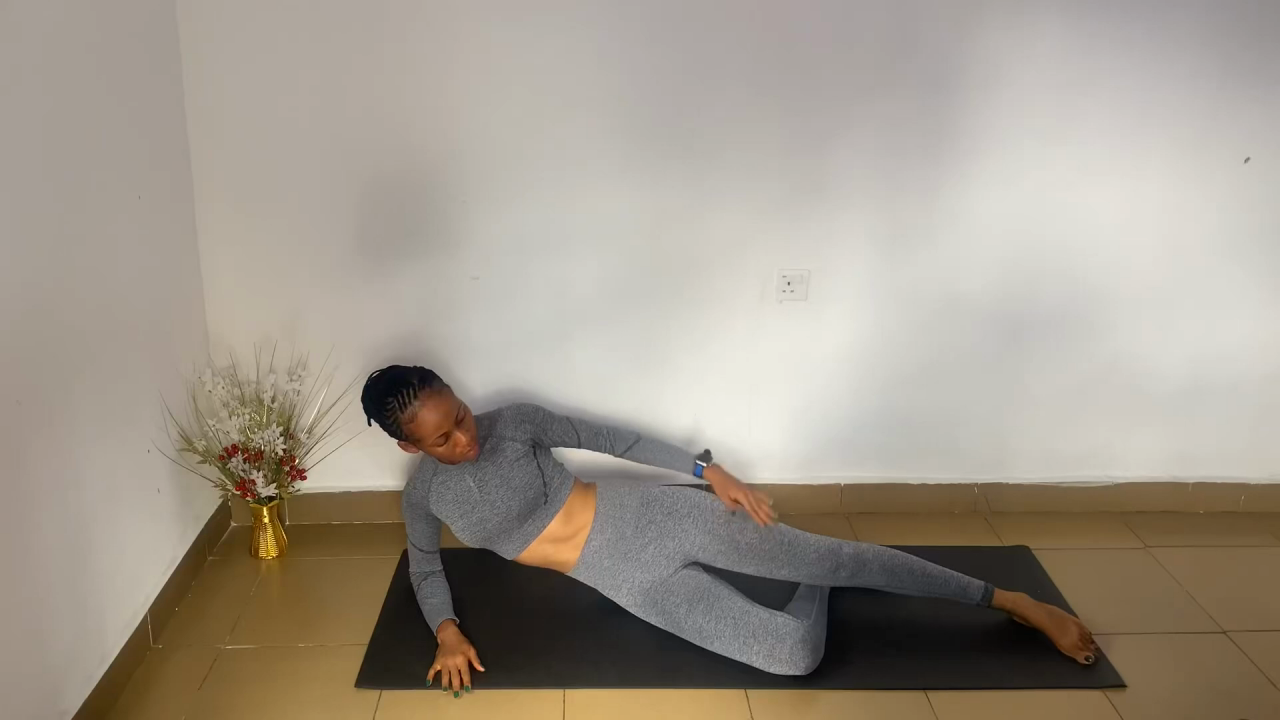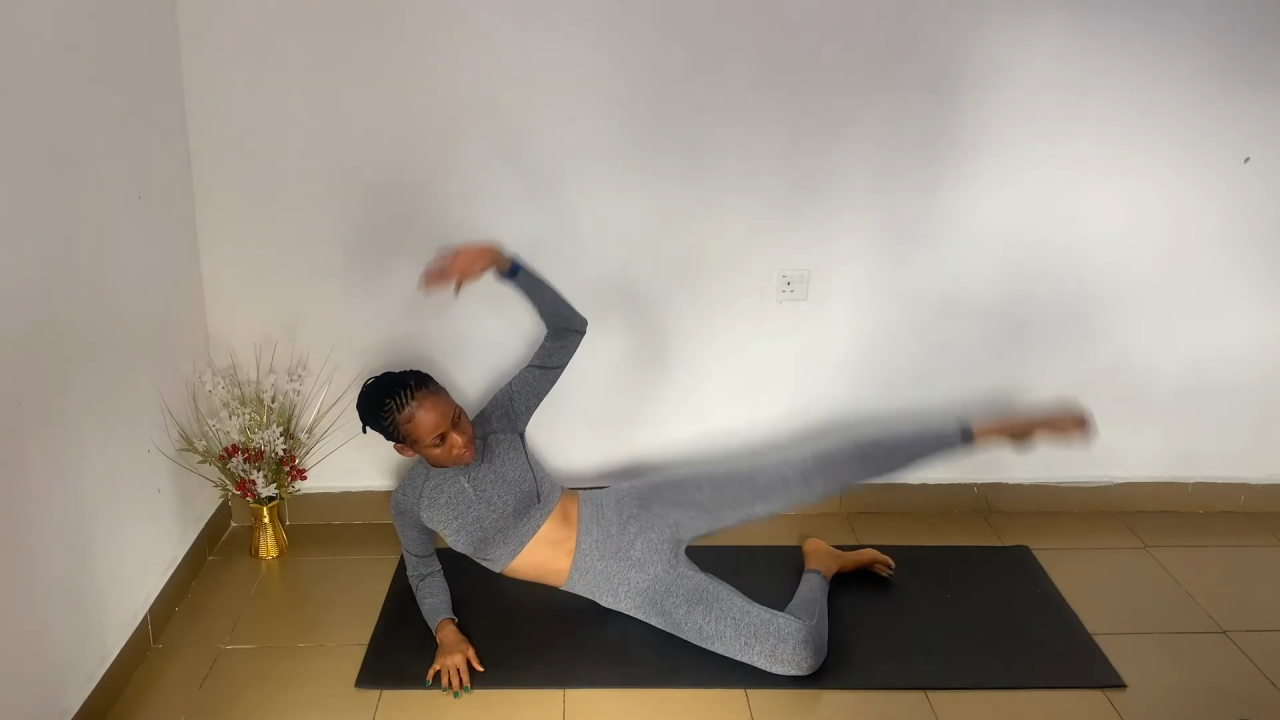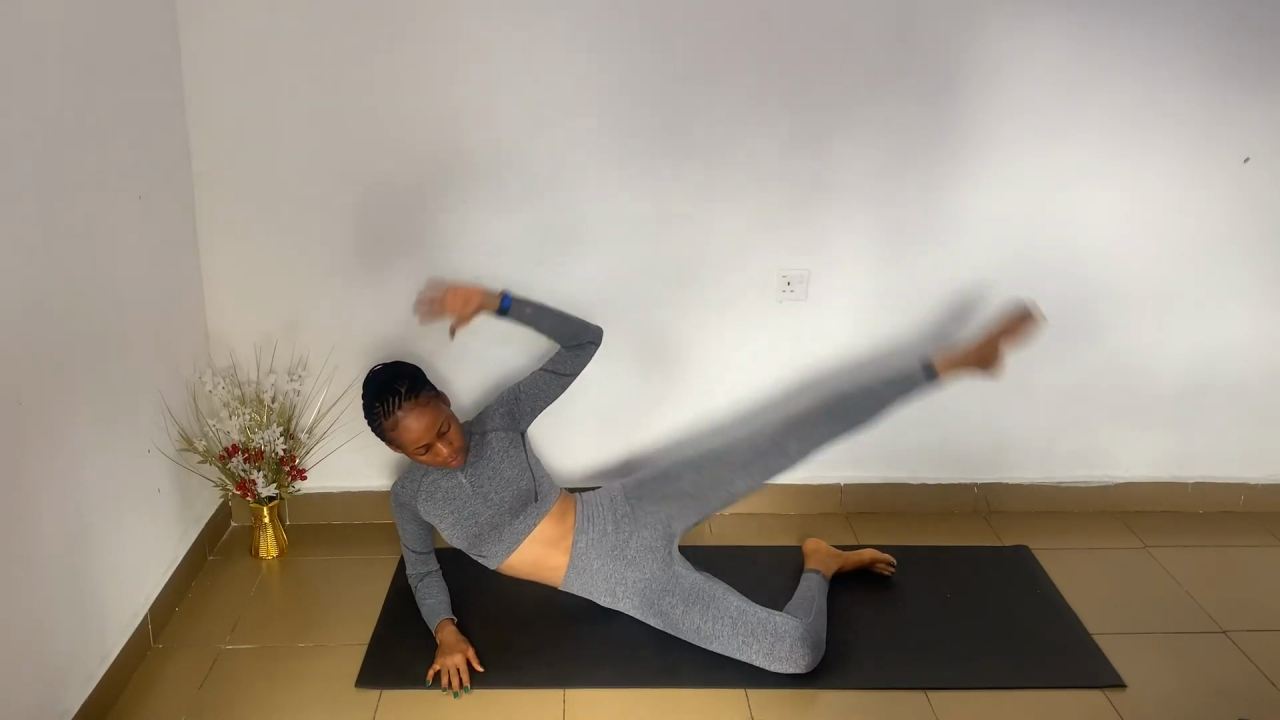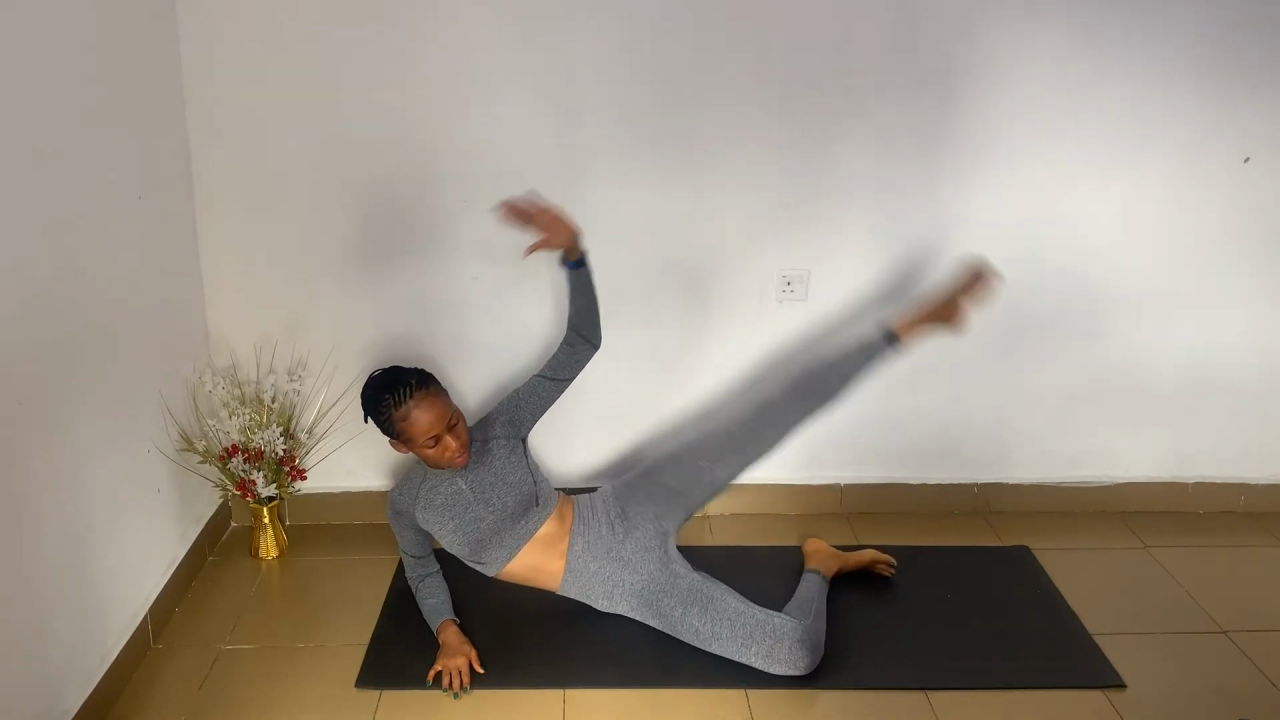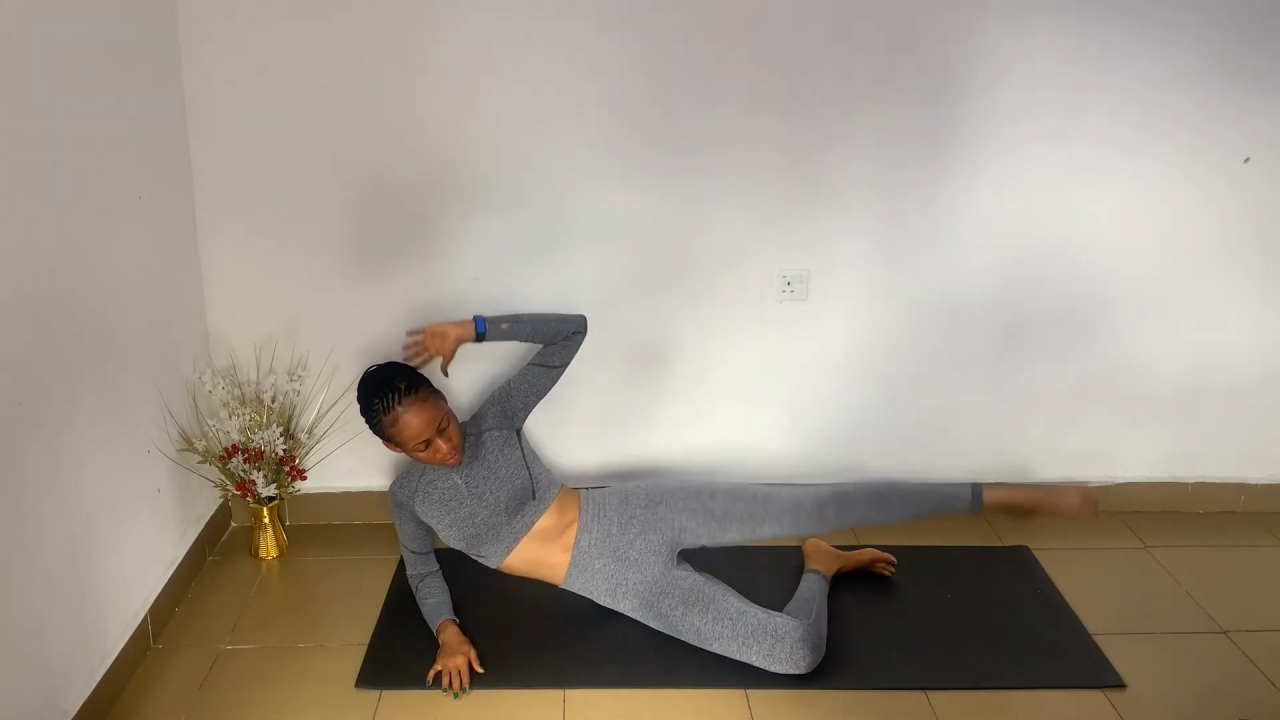
dt=1s
person 1, frame 1
left shoulder: (510, 422)
right shoulder: (423, 491)
left elbow: (610, 437)
right elbow: (424, 562)
left wrist: (708, 468)
right wrist: (447, 631)
left hip: (651, 519)
right hip: (630, 582)
left knee: (837, 556)
right knee: (795, 653)
left ankle: (1013, 601)
right ankle: (815, 582)
person 1, frame 2
left shoulder: (497, 422)
right shoulder: (412, 498)
left elbow: (569, 328)
right elbow: (420, 565)
left wrist: (502, 262)
right wrist: (446, 631)
left hip: (640, 517)
right hip: (625, 582)
left knee: (814, 473)
right knee: (798, 654)
left ankle: (949, 460)
right ankle: (822, 562)
person 1, frame 3
left shoulder: (495, 420)
right shoulder: (410, 494)
left elbow: (585, 341)
right elbow: (420, 564)
left wrist: (494, 301)
right wrist: (445, 631)
left hip: (638, 518)
right hip: (622, 587)
left knee: (786, 439)
right knee: (792, 652)
left ankle: (947, 364)
right ankle: (820, 564)
person 1, frame 4
left shoulder: (501, 426)
right shoulder: (410, 502)
left elbow: (582, 341)
right elbow: (419, 566)
left wrist: (573, 253)
right wrist: (447, 632)
left hip: (628, 517)
right hip: (620, 585)
left knee: (760, 426)
right knee: (795, 655)
left ankle: (909, 326)
right ankle: (819, 564)
person 1, frame 5
left shoulder: (495, 419)
right shoulder: (408, 495)
left elbow: (572, 330)
right elbow: (420, 567)
left wrist: (471, 328)
right wrist: (447, 630)
left hip: (633, 520)
right hip: (621, 585)
left knee: (820, 504)
right knee: (797, 652)
left ankle: (996, 496)
right ankle: (822, 565)
